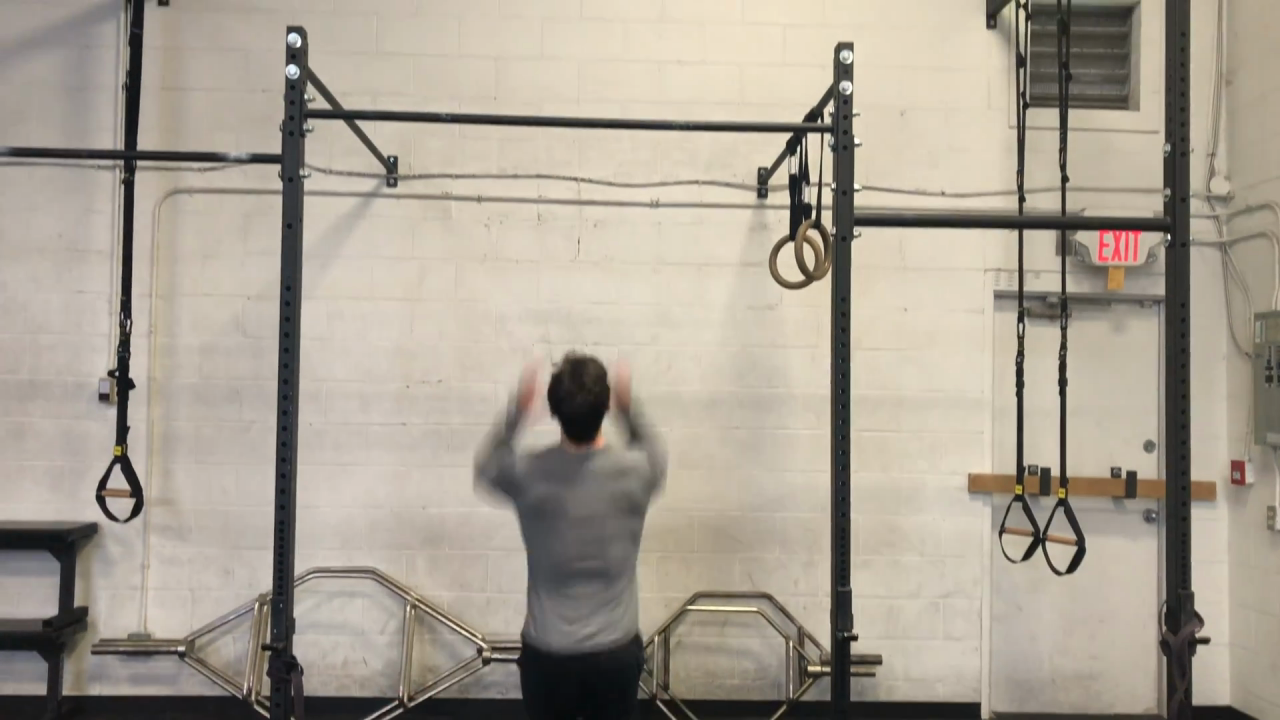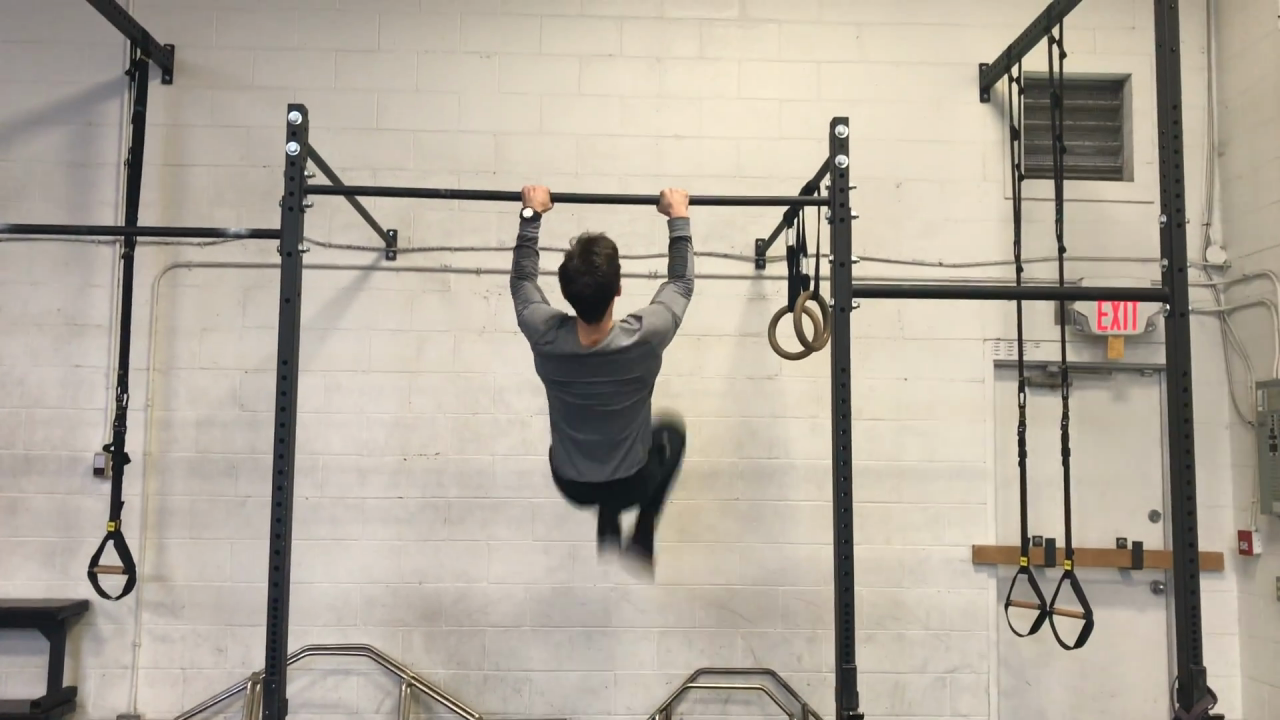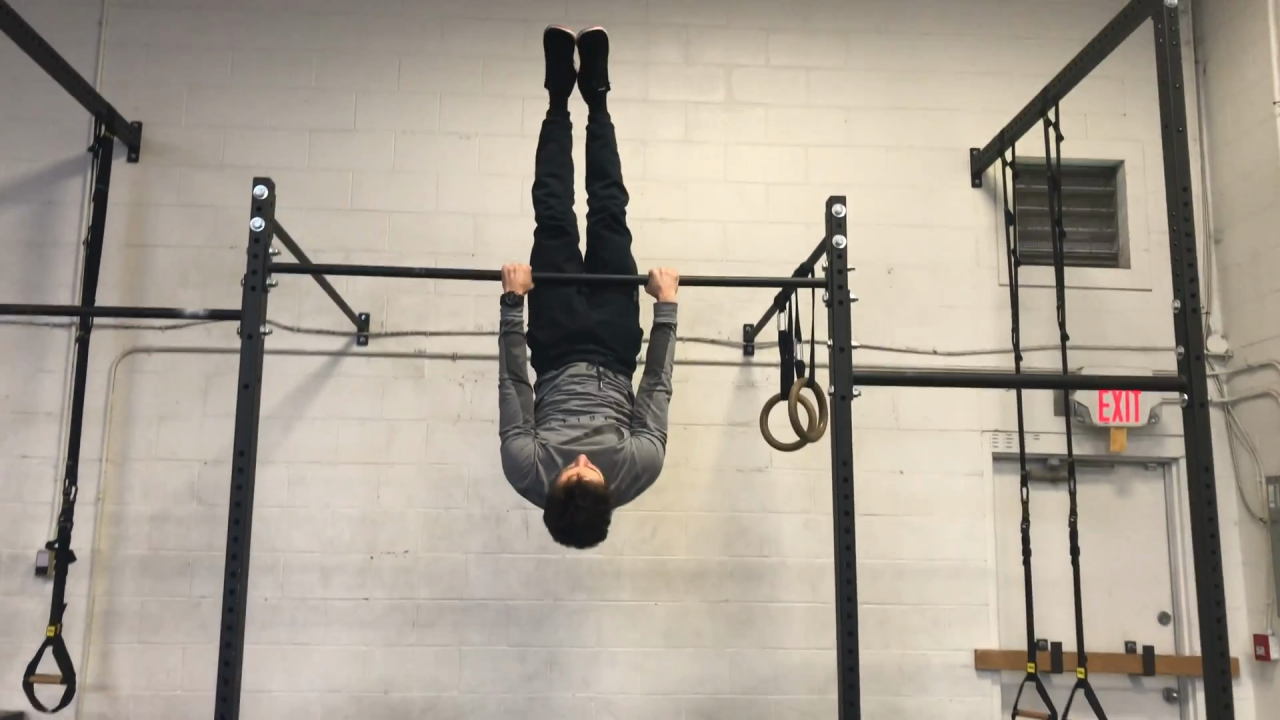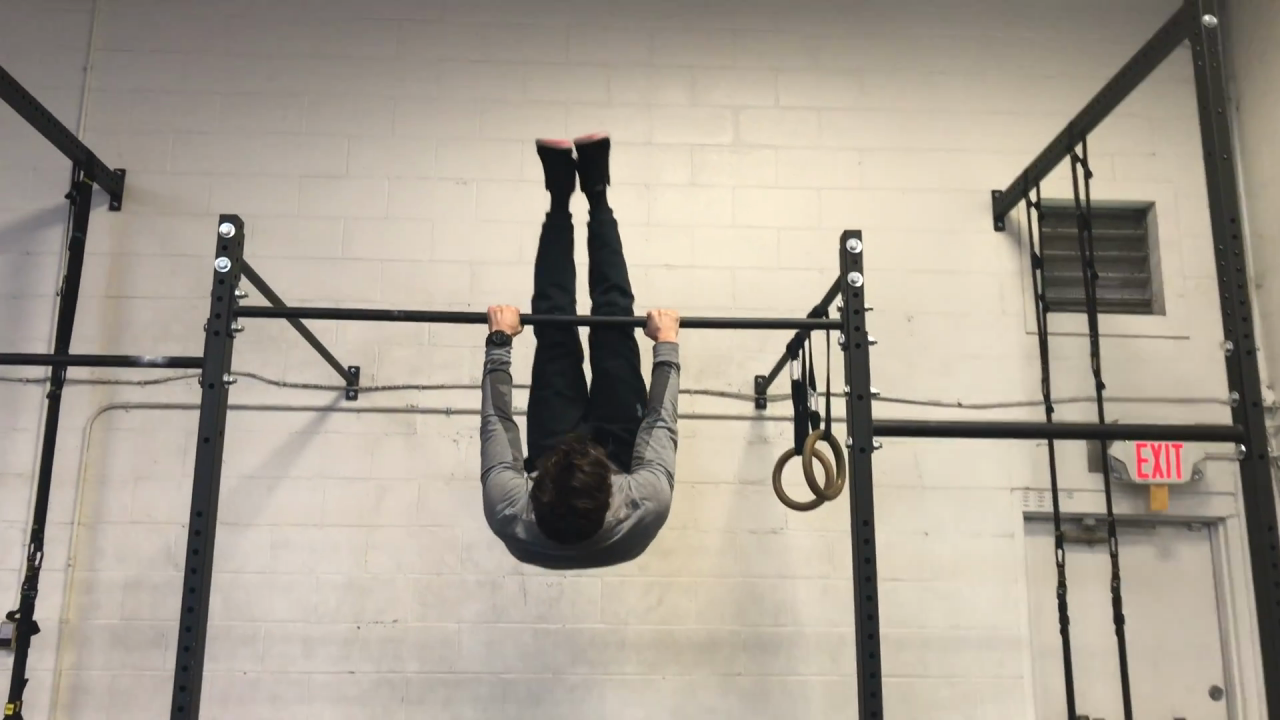
dt=1s
person 1, frame 1
left shoulder: (524, 474)
right shoulder: (639, 471)
left elbow: (485, 468)
left wrist: (515, 413)
right wrist: (629, 411)
left hip: (546, 656)
right hip: (616, 655)
person 1, frame 2
left shoulder: (546, 335)
right shoulder: (644, 336)
left elbow: (522, 278)
right elbow: (681, 283)
left wrist: (532, 213)
right wrist: (678, 219)
left hip: (571, 483)
right hip: (628, 483)
right knee: (671, 431)
left ankle: (608, 531)
right ankle: (641, 540)
person 1, frame 3
left shoulder: (527, 474)
right shoulder: (638, 471)
left elbow: (512, 383)
right elbow: (657, 385)
left wrist: (513, 302)
right wrist: (666, 306)
left hip: (557, 354)
right hip: (611, 356)
left knee: (555, 226)
right knee: (607, 220)
left ankle: (561, 96)
right ankle: (594, 96)
person 1, frame 4
left shoulder: (513, 522)
right shoulder: (643, 515)
left elbow: (496, 421)
right elbow: (661, 424)
left wrist: (499, 343)
right wrist: (666, 348)
left hip: (550, 449)
right hip: (616, 451)
left knee: (556, 340)
right knee: (614, 332)
left ankle: (561, 200)
right ankle: (595, 194)
